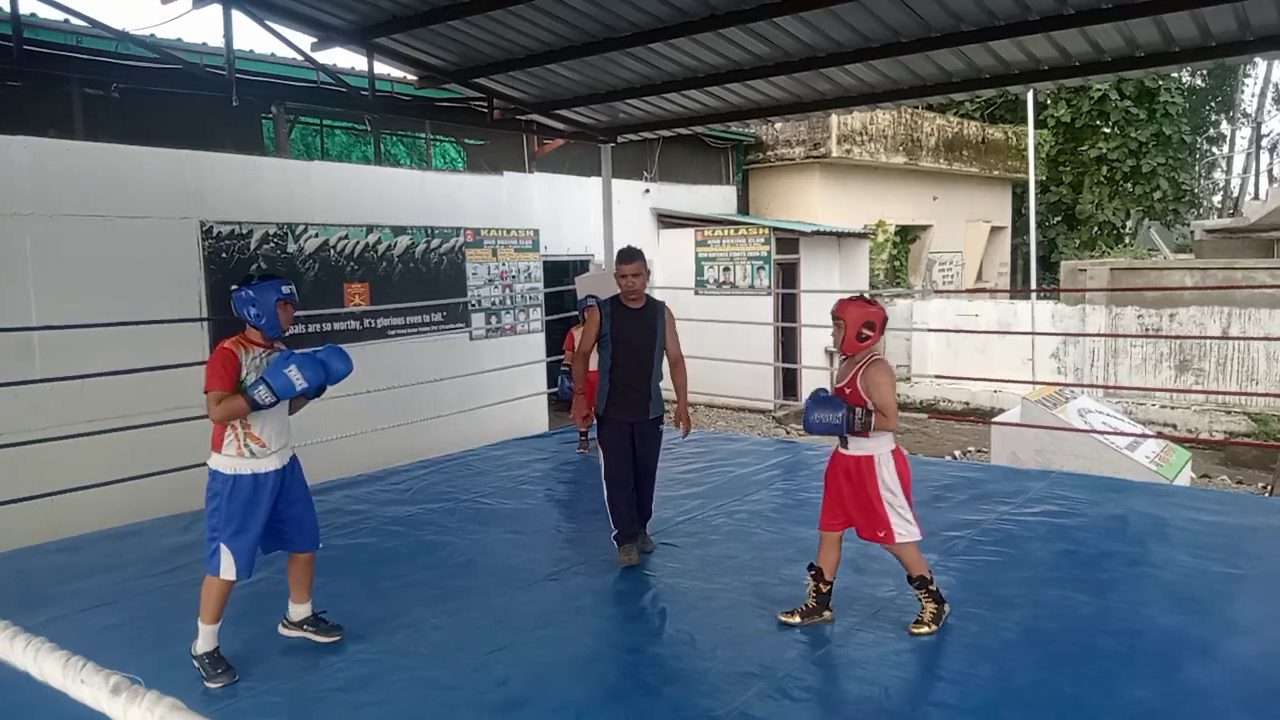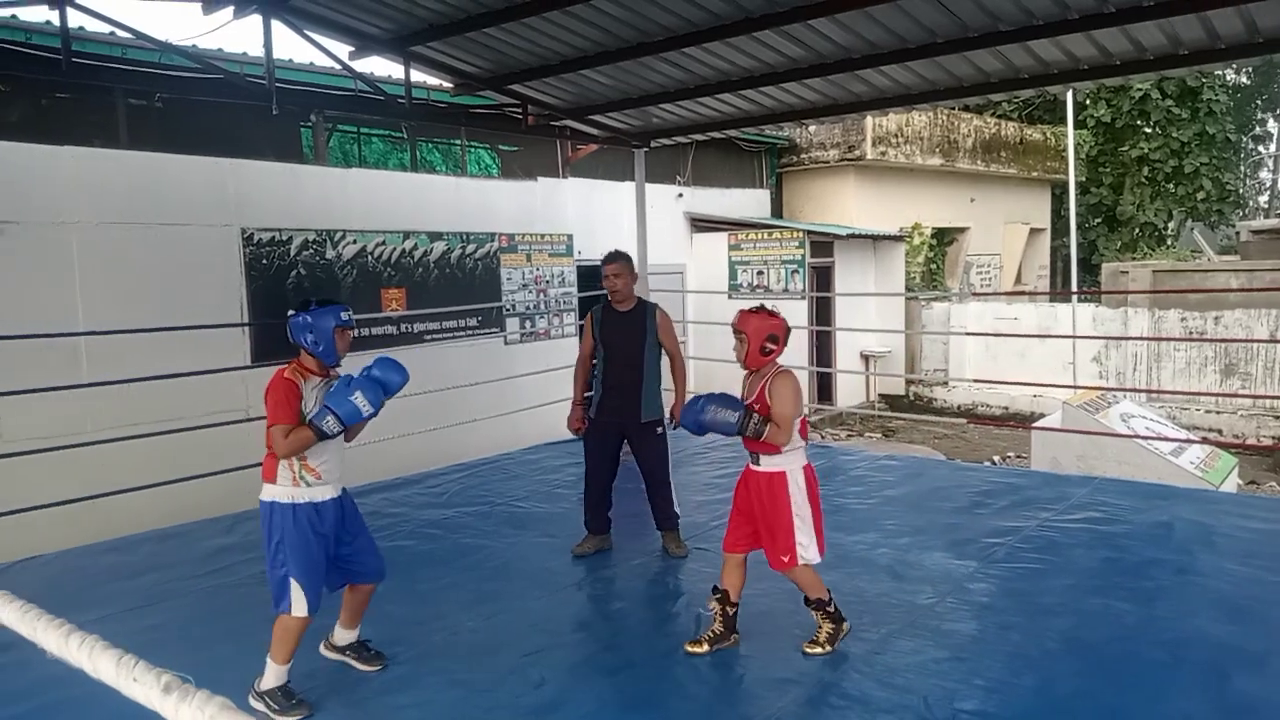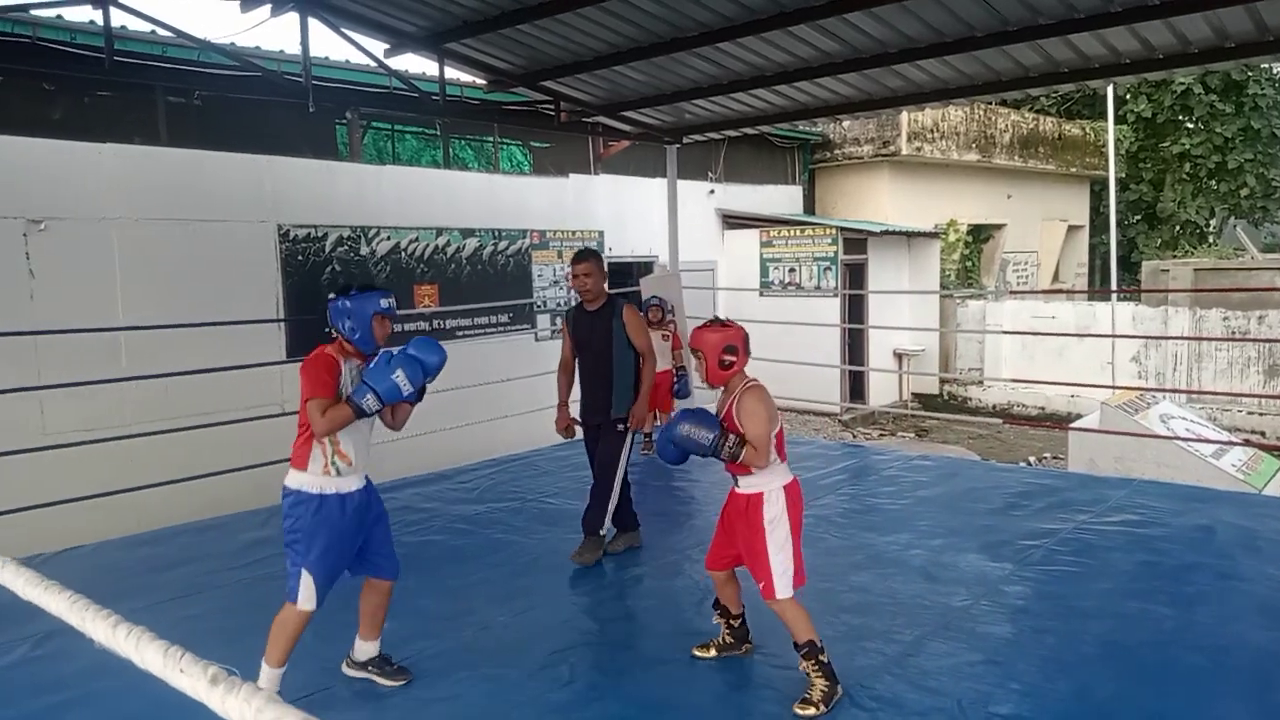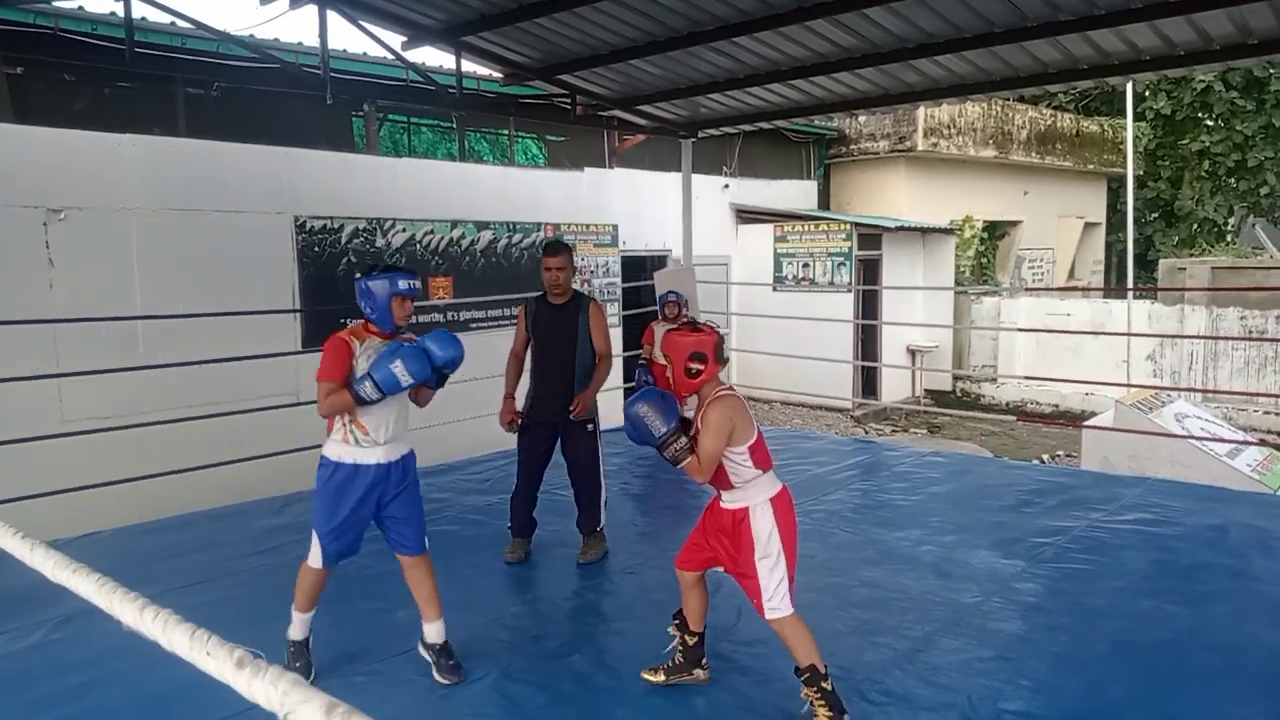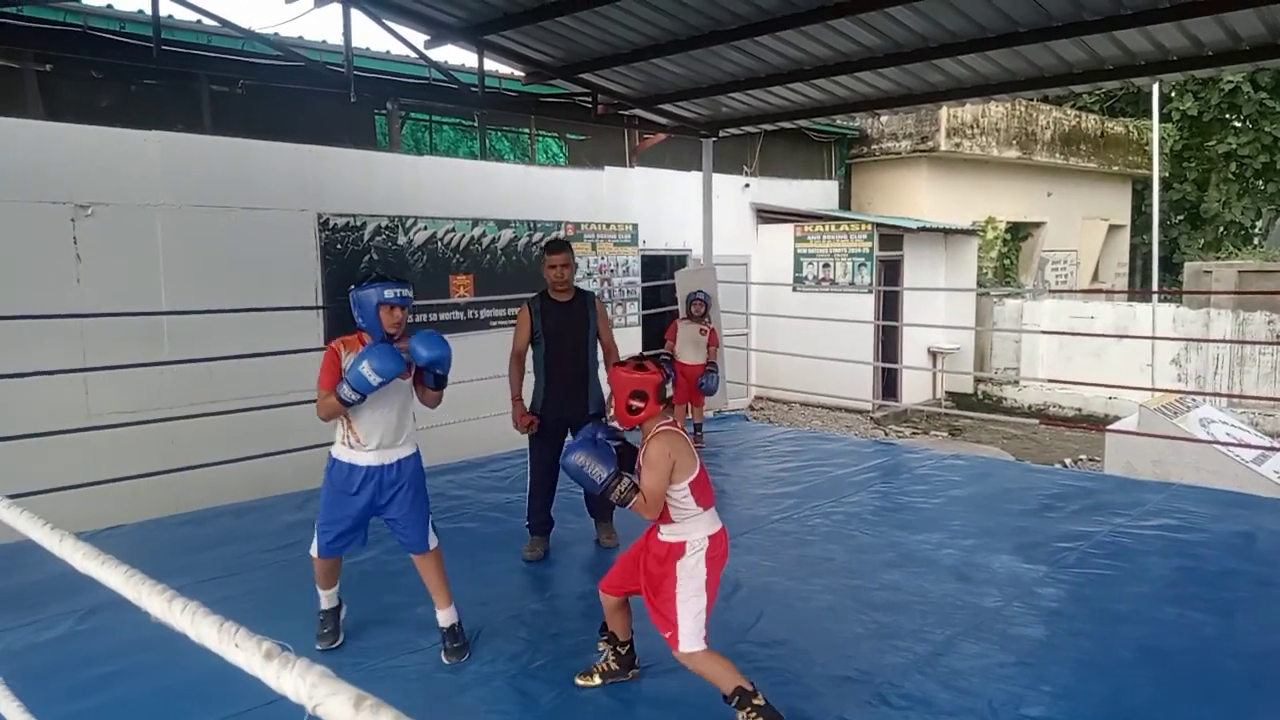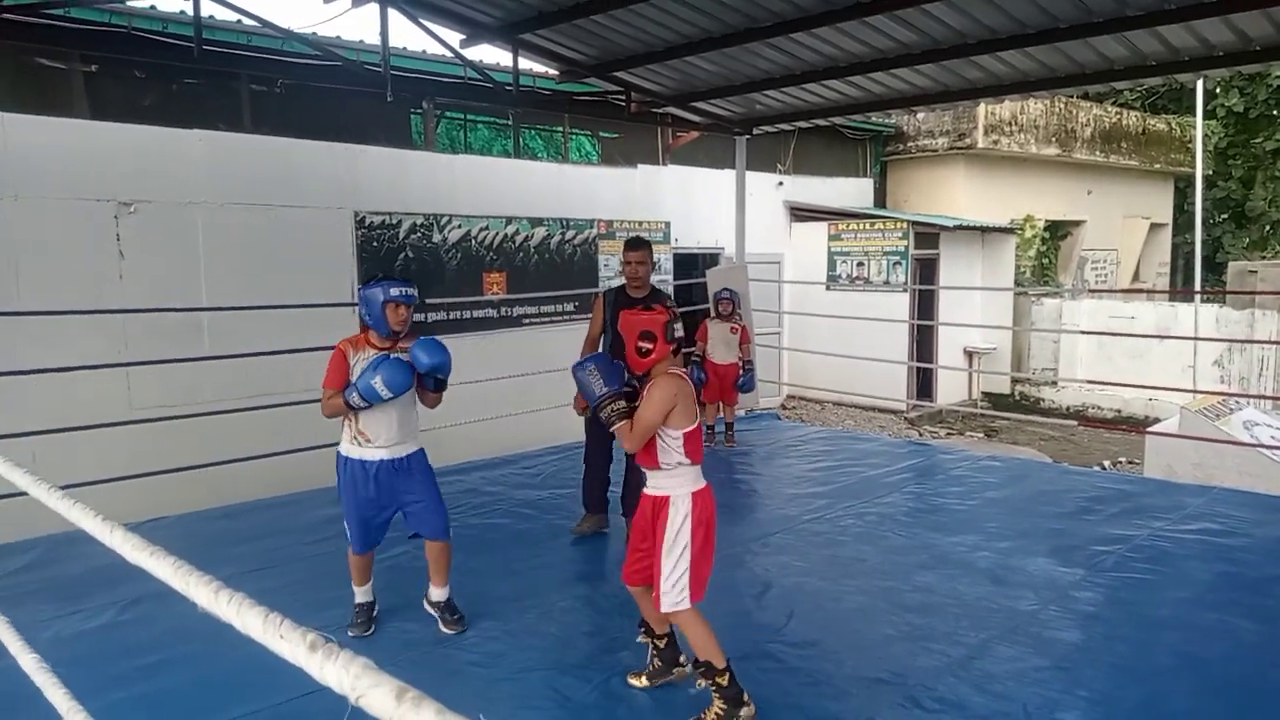
dt=0.7s
person 1, frame 1
left shoulder: (281, 352)
right shoulder: (228, 354)
right elbow: (217, 411)
left wrist: (314, 382)
right wrist: (269, 388)
left hip: (282, 466)
right hip: (238, 475)
left knee: (303, 545)
right knee: (227, 566)
left ankle: (299, 617)
right ankle: (205, 647)
person 1, frame 2
left shoulder: (334, 378)
right shoulder: (287, 383)
right elbow: (283, 445)
left wrist: (369, 402)
right wrist: (332, 417)
left hip: (331, 499)
right hip: (290, 506)
left knee: (367, 574)
right knee: (301, 604)
left ankle: (342, 640)
person 1, frame 3
left shoulder: (371, 364)
right shoulder: (324, 362)
left elbow: (394, 423)
right elbow: (321, 424)
left wrist: (411, 386)
right wrist: (372, 394)
left hip: (355, 491)
right hip: (313, 496)
left knee: (383, 574)
right knee: (306, 599)
left ankle: (364, 657)
right ankle: (264, 692)
person 1, frame 4
left shoulder: (406, 344)
right shoulder: (344, 343)
left elbow: (420, 399)
right elbow: (327, 405)
left wrist: (437, 372)
right wrist: (375, 383)
left hip: (396, 464)
right hip: (346, 467)
left knee: (413, 552)
right knee: (322, 557)
left ankle: (435, 640)
right ankle: (297, 637)
person 1, frame 5
left shoulder: (410, 348)
right shoulder: (340, 351)
left elbow: (431, 401)
right elbow: (323, 409)
left wrist: (437, 370)
right wrist: (356, 385)
left hip: (400, 464)
right hip: (349, 467)
left knee: (422, 545)
right knee: (326, 549)
left ankle: (449, 622)
right ankle: (330, 606)
person 1, frame 6
left shoulder: (413, 350)
right shoulder: (348, 351)
left elbow: (430, 401)
right elbow: (328, 407)
left wrist: (437, 376)
right wrist: (364, 393)
left hip: (407, 458)
right hip: (361, 463)
left knee: (438, 533)
right knee: (362, 543)
left ankle: (438, 598)
right ankle: (364, 603)
person 2, frame 1
left shoulder: (877, 370)
right shoulder: (847, 364)
left elbow: (889, 420)
left wrist: (848, 419)
right wrist: (822, 411)
left hip: (876, 462)
right hip: (846, 457)
left knee: (894, 536)
right knee: (829, 530)
left ankle: (933, 602)
right ankle: (818, 604)
person 2, frame 2
left shoulder: (783, 382)
right shoulder: (752, 378)
left elbow: (780, 436)
left wrist: (742, 420)
right wrist: (720, 416)
left hip: (787, 478)
right hip: (756, 474)
left knee: (794, 561)
right knee: (733, 551)
left ankle: (833, 621)
right ankle: (724, 627)
person 2, frame 3
left shoulder: (752, 397)
right shoulder: (728, 393)
left elbow: (760, 456)
left wrist: (716, 439)
right wrist: (695, 438)
left hip: (771, 498)
right hip: (743, 495)
left knee: (777, 594)
right knee: (719, 566)
left ankle: (824, 679)
right ankle: (735, 636)
person 2, frame 4
left shoulder: (720, 408)
right shoulder: (709, 400)
left elbow: (701, 472)
right elbow: (705, 452)
left wrist: (666, 435)
right wrist: (676, 426)
left hip: (760, 513)
right hip: (728, 506)
left knee: (776, 612)
right knee: (688, 571)
right ankle: (690, 659)
person 2, frame 5
left shoulder: (662, 443)
right shoulder: (655, 433)
left elbow: (651, 508)
right elbow: (648, 483)
left wrist: (611, 479)
right wrist: (619, 457)
left hip: (693, 546)
right hip: (666, 539)
left knee: (688, 650)
right knee: (611, 591)
right ankle: (621, 661)
person 2, frame 6
left shoulder: (667, 386)
right shoulder: (666, 381)
left elbow: (632, 441)
right elbow: (646, 427)
left wrist: (606, 399)
right wrist: (619, 397)
left hip: (681, 502)
right hip: (658, 497)
left knee: (676, 606)
right knee: (638, 582)
right ankle: (668, 659)
person 3, frame 1
left shoulder: (661, 313)
right shoulder: (601, 312)
left elbow: (675, 358)
right elbow: (582, 354)
left wrist: (682, 403)
right wrist: (579, 396)
left hip: (650, 410)
right hip: (611, 411)
left knee: (645, 473)
right knee: (617, 475)
left ankle: (640, 528)
right ankle: (626, 540)
person 3, frame 2
left shoulder: (654, 315)
right shoulder: (596, 317)
left elbow: (675, 357)
right elbow: (584, 361)
left wrist: (679, 402)
right wrist: (577, 405)
left hip: (646, 414)
right hip: (603, 413)
left knee: (657, 474)
right knee: (597, 475)
left ankle: (669, 531)
right ankle: (597, 533)
person 3, frame 3
left shoulder: (624, 312)
right shoulder: (571, 317)
left elbow: (648, 357)
right elbow: (567, 364)
left wrist: (642, 403)
right wrist: (563, 407)
left hip: (620, 411)
right hip: (589, 411)
left knee: (606, 473)
right knee: (609, 474)
left ankle: (593, 537)
right ankle: (628, 530)
person 3, frame 4
left shoulder: (589, 309)
right shoulder: (530, 309)
left elbow: (604, 357)
right elbow: (518, 354)
left wrist: (589, 393)
right wrist: (508, 399)
left hip: (577, 409)
right hip: (537, 408)
left knee: (586, 474)
right knee: (527, 473)
left ankle: (593, 535)
right ankle: (520, 535)
person 3, frame 5
left shoulder: (593, 305)
right shoulder: (531, 309)
left elbow: (609, 349)
right elbow: (518, 356)
right wrist: (517, 401)
left hip: (589, 404)
right hip: (546, 406)
right knee: (541, 472)
left ankle: (603, 521)
right ankle: (538, 534)
person 3, frame 6
left shoulder: (663, 304)
right shoulder: (606, 300)
right elbow: (591, 343)
right knee: (595, 454)
left ankle: (634, 516)
right ankle: (595, 513)
